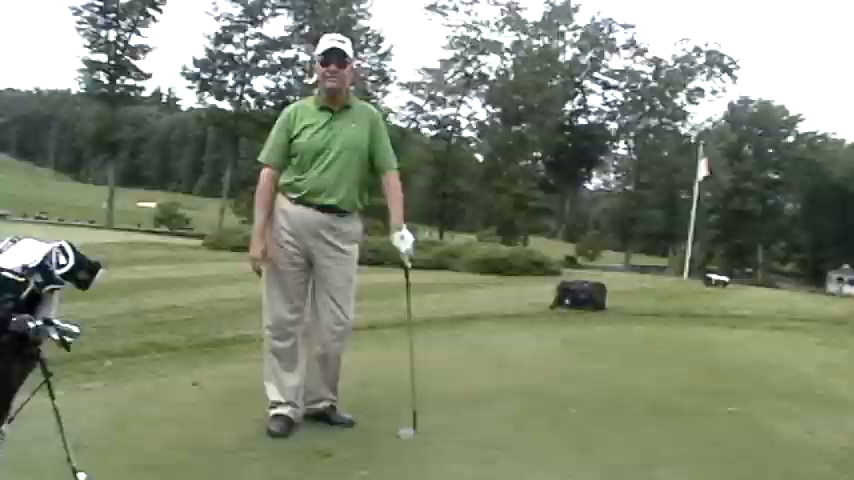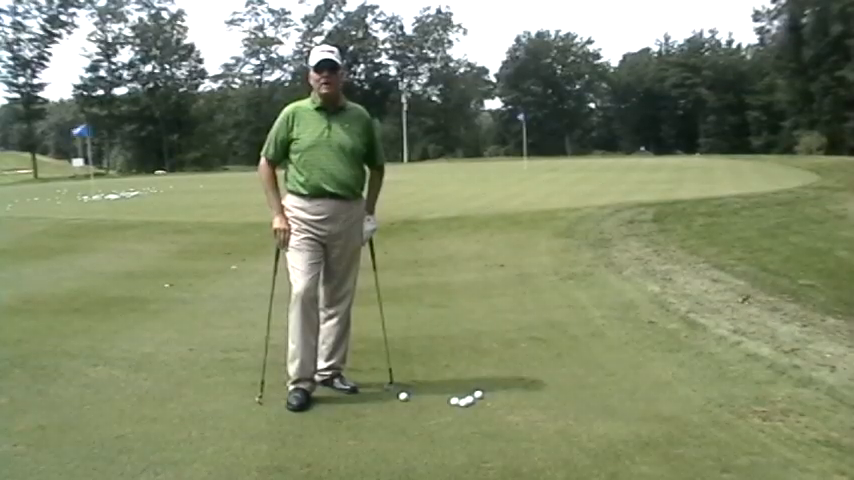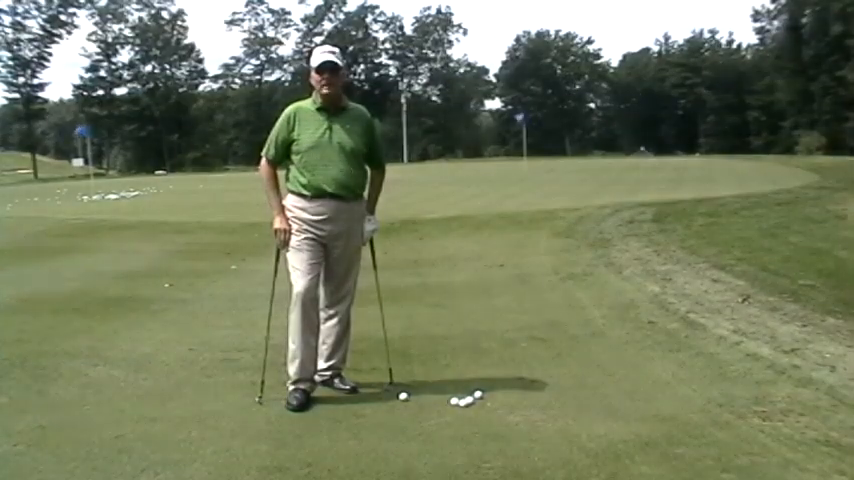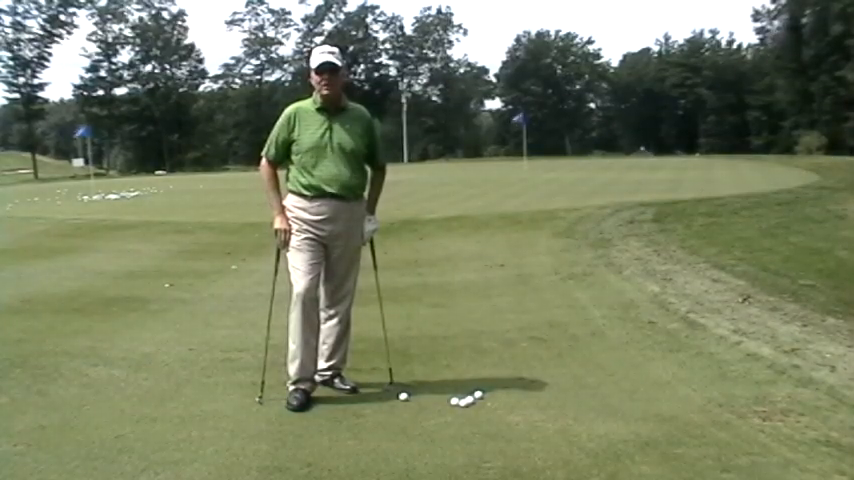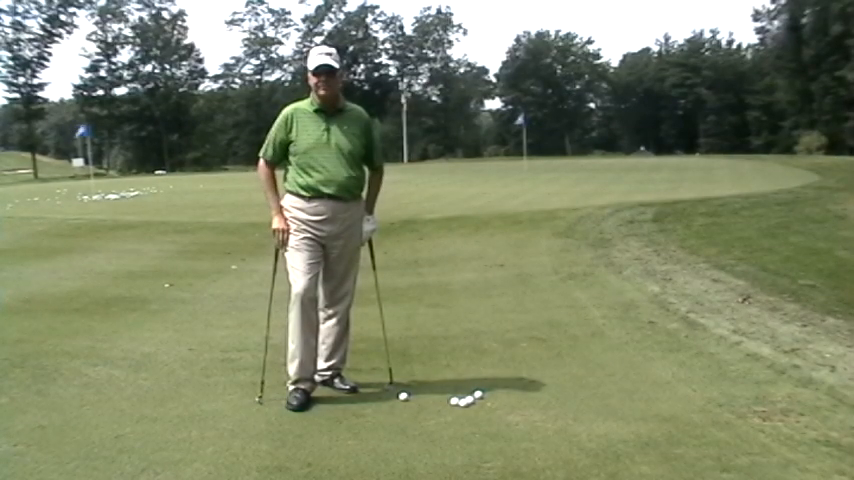
dt=1s
person 1, frame 1
left shoulder: (369, 118)
right shoulder: (295, 114)
left elbow: (388, 174)
right elbow: (269, 173)
left wrist: (398, 226)
right wrist: (259, 233)
left hip: (342, 227)
right hip: (294, 221)
left knee: (335, 320)
right knee: (285, 318)
left ankle: (321, 401)
right ankle: (283, 406)
person 1, frame 2
left shoulder: (360, 116)
right shoulder: (293, 114)
left elbow: (376, 166)
right elbow: (267, 163)
left wrist: (369, 212)
right wrist: (277, 213)
left hip: (348, 214)
right hip: (303, 212)
left knee: (339, 297)
right knee: (303, 292)
left ankle: (330, 370)
right ankle: (300, 380)
person 1, frame 3
left shoulder: (361, 117)
right shoulder: (294, 114)
left elbow: (377, 167)
right elbow: (267, 163)
left wrist: (370, 211)
right wrist: (278, 212)
left hip: (349, 214)
right hip: (304, 212)
left knee: (339, 297)
right knee: (304, 292)
left ankle: (330, 370)
right ankle: (300, 380)
person 1, frame 4
left shoulder: (362, 117)
right shoulder: (295, 114)
left elbow: (378, 167)
right elbow: (268, 163)
left wrist: (370, 211)
right wrist: (278, 212)
left hip: (349, 214)
right hip: (304, 213)
left knee: (339, 297)
right knee: (304, 292)
left ankle: (330, 370)
right ankle: (300, 380)
person 1, frame 5
left shoulder: (360, 118)
right shoulder: (292, 115)
left elbow: (375, 167)
right elbow: (266, 163)
left wrist: (368, 211)
right wrist: (276, 212)
left hip: (347, 214)
right hip: (302, 213)
left knee: (338, 298)
right knee: (303, 292)
left ankle: (330, 369)
right ankle: (300, 380)
